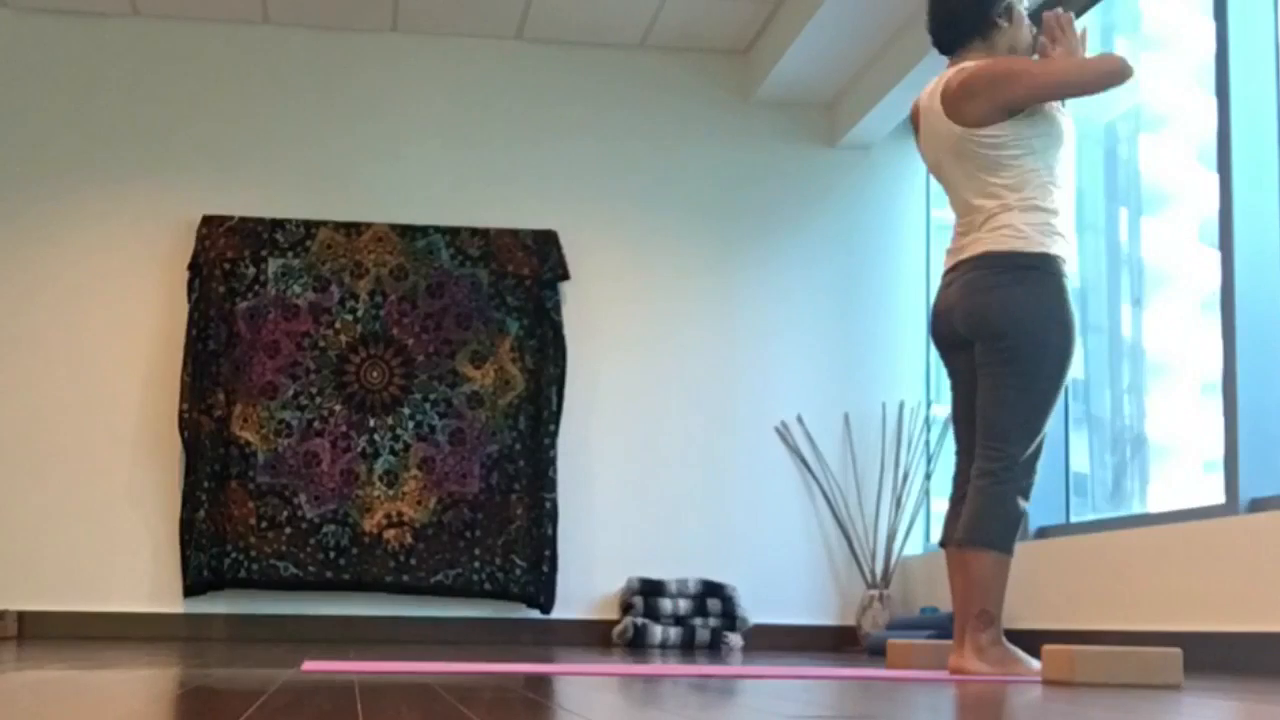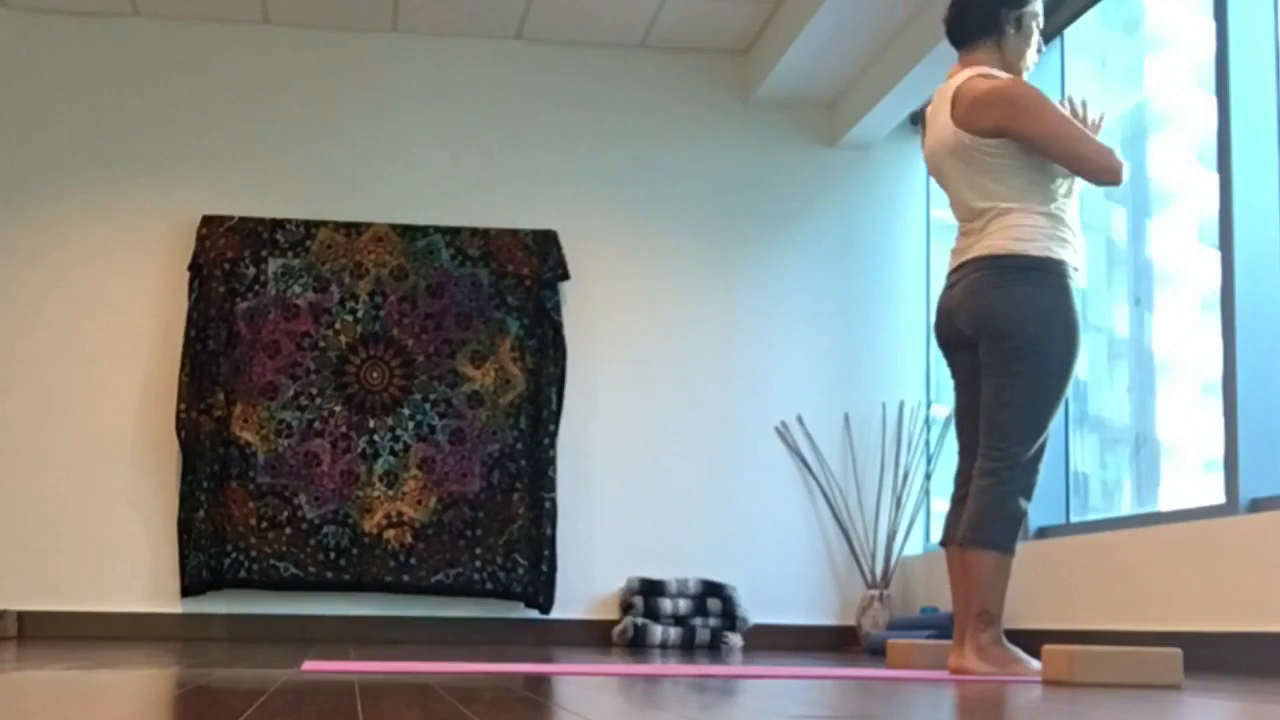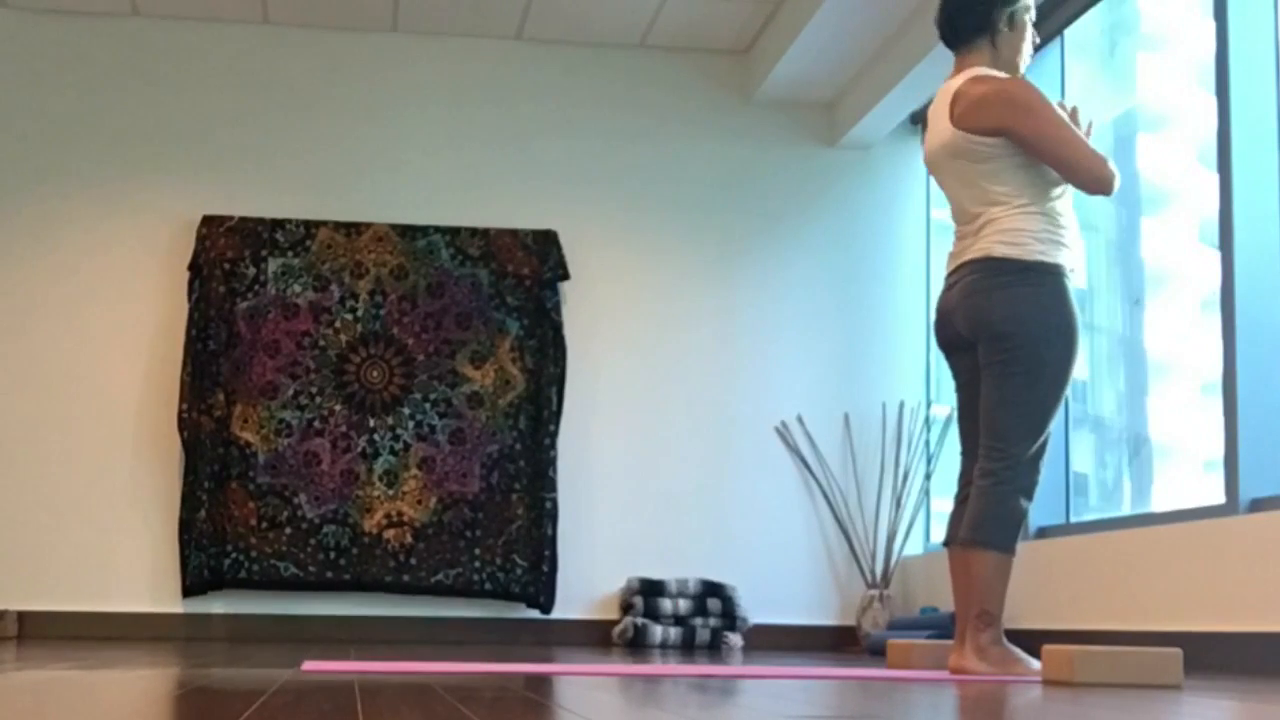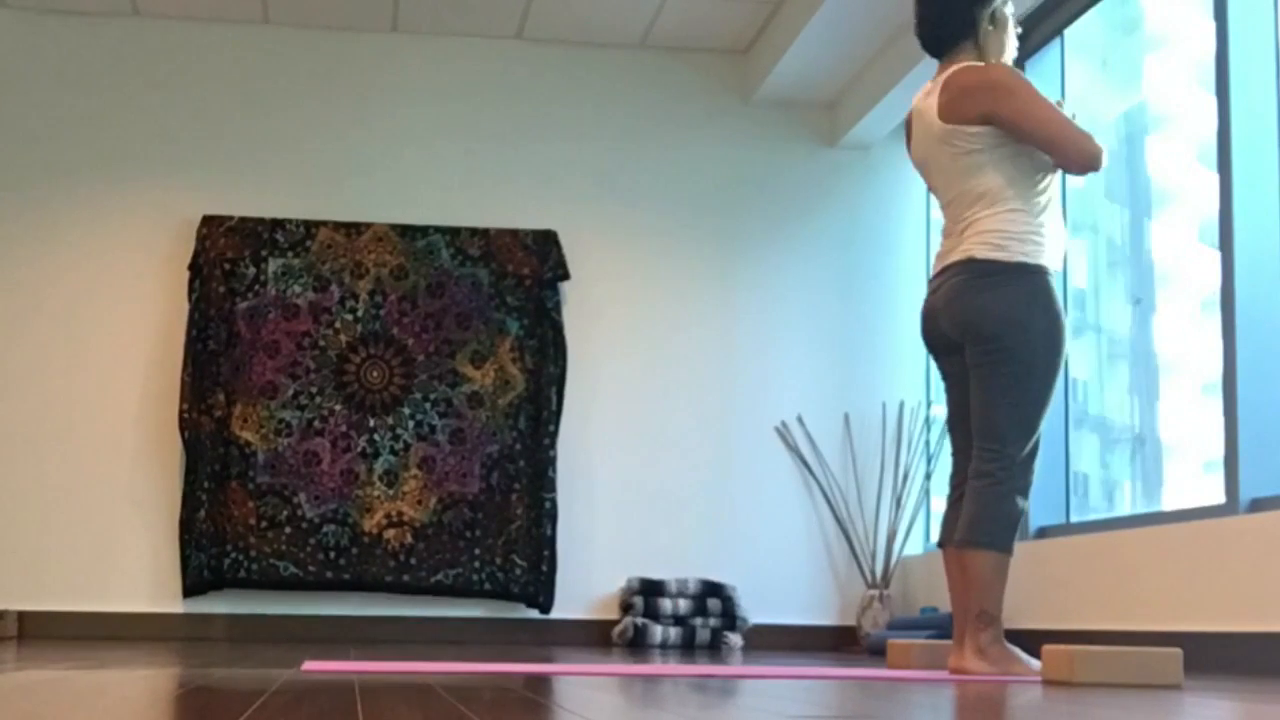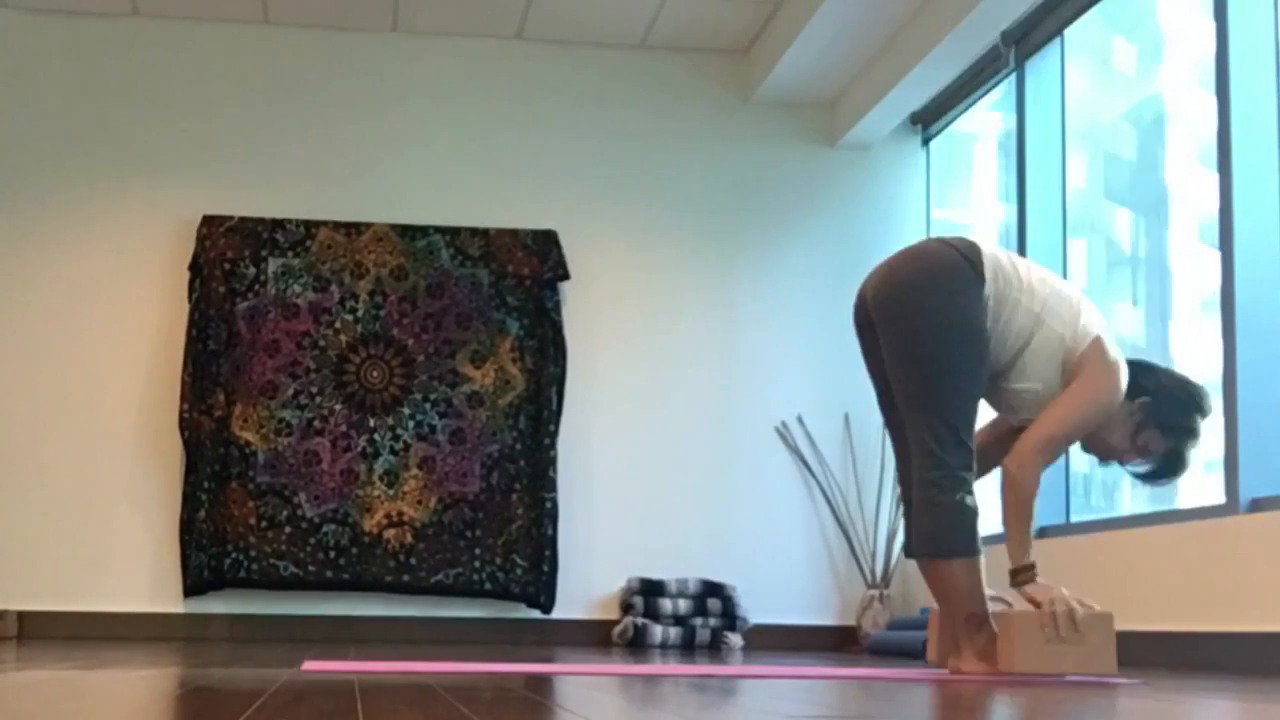
dt=1s
person 1, frame 1
left shoulder: (929, 105)
right shoulder: (994, 79)
right elbow: (1116, 69)
left wrist: (1049, 60)
right wrist: (1069, 58)
left hip: (963, 290)
right hip: (1019, 282)
left knee: (977, 472)
right knee: (1005, 469)
left ankle: (968, 639)
right ankle: (982, 643)
person 1, frame 2
left shoulder: (940, 109)
right shoulder: (1000, 94)
right elbow: (1108, 169)
left wrist: (1069, 132)
right wrist: (1081, 134)
left hip: (969, 290)
right hip: (1026, 287)
left knee: (980, 471)
right knee: (1008, 469)
left ankle: (968, 639)
right ankle: (983, 642)
person 1, frame 3
left shoulder: (942, 108)
right shoulder: (1001, 92)
right elbow: (1099, 177)
left wrist: (1055, 133)
right wrist: (1076, 134)
left hip: (966, 292)
right hip: (1021, 287)
left knee: (981, 471)
right knee: (1008, 469)
left ankle: (969, 640)
right ankle: (983, 642)
person 1, frame 4
left shoulder: (925, 109)
right shoulder: (985, 82)
right elbow: (1088, 156)
left wrist: (1039, 131)
right wrist: (1054, 127)
left hip: (952, 293)
right hip: (1006, 288)
left knee: (973, 469)
right knee: (1002, 467)
left ankle: (966, 639)
right ankle: (982, 642)
person 1, frame 5
left shoulder: (1051, 393)
right shoulder: (1106, 376)
right elbow: (1022, 465)
right wrist: (1025, 574)
left hip: (892, 282)
right hip: (935, 287)
left knee: (930, 475)
right knee: (945, 471)
left ankle: (971, 642)
right ankle: (975, 646)
